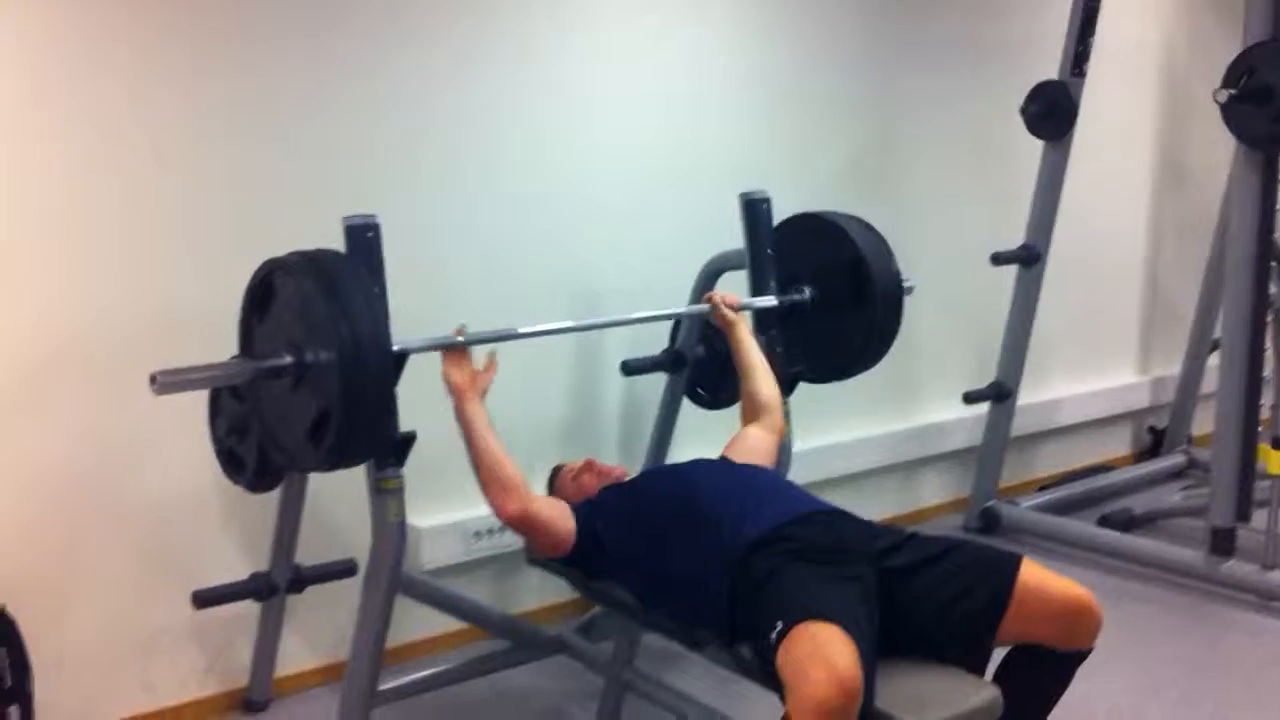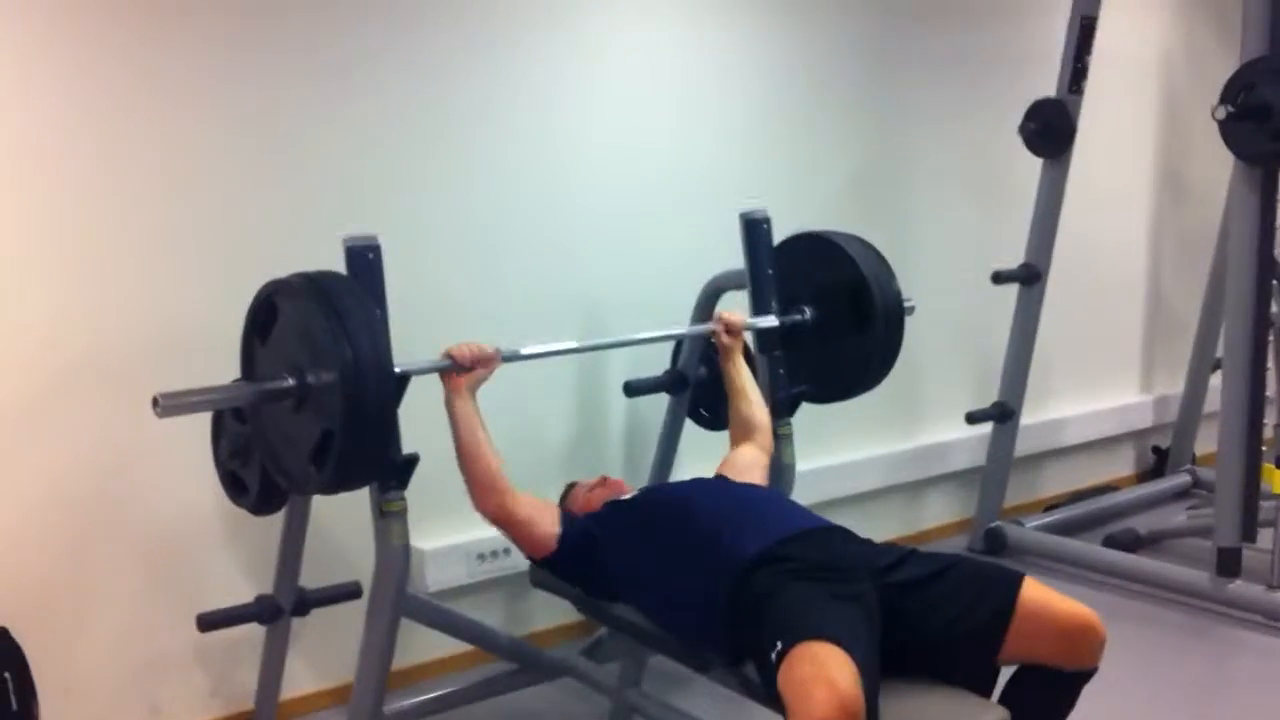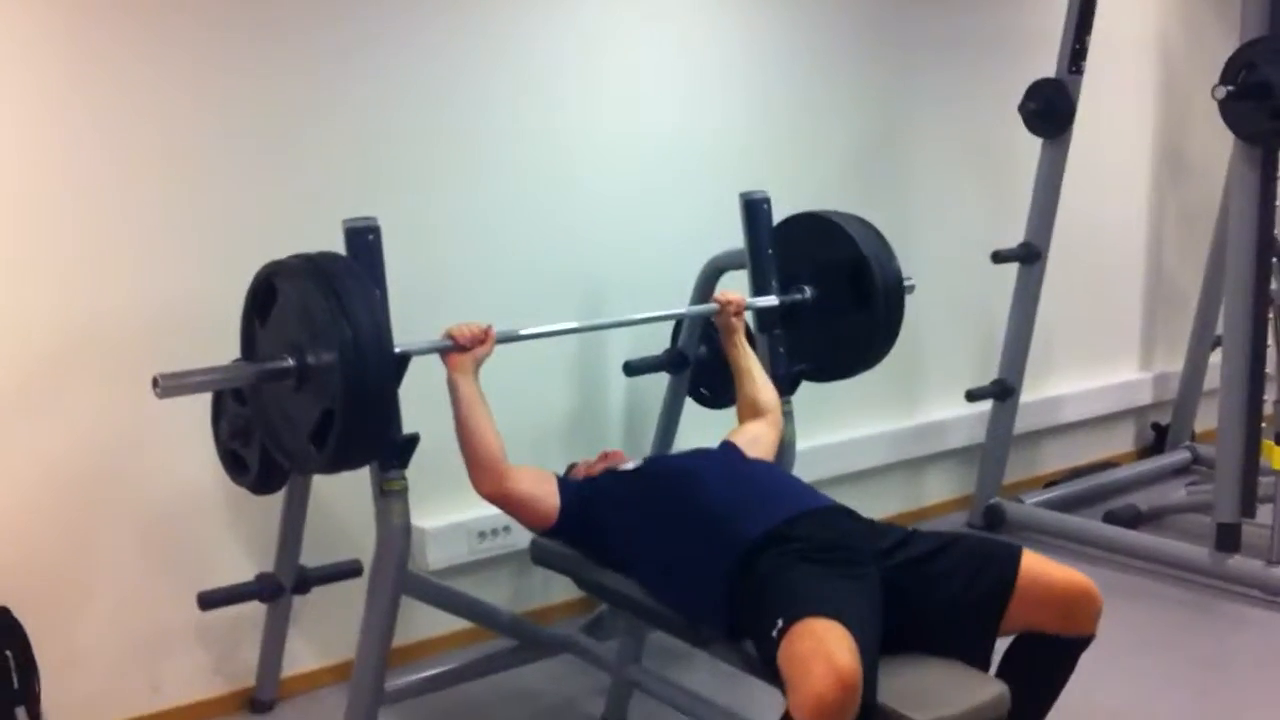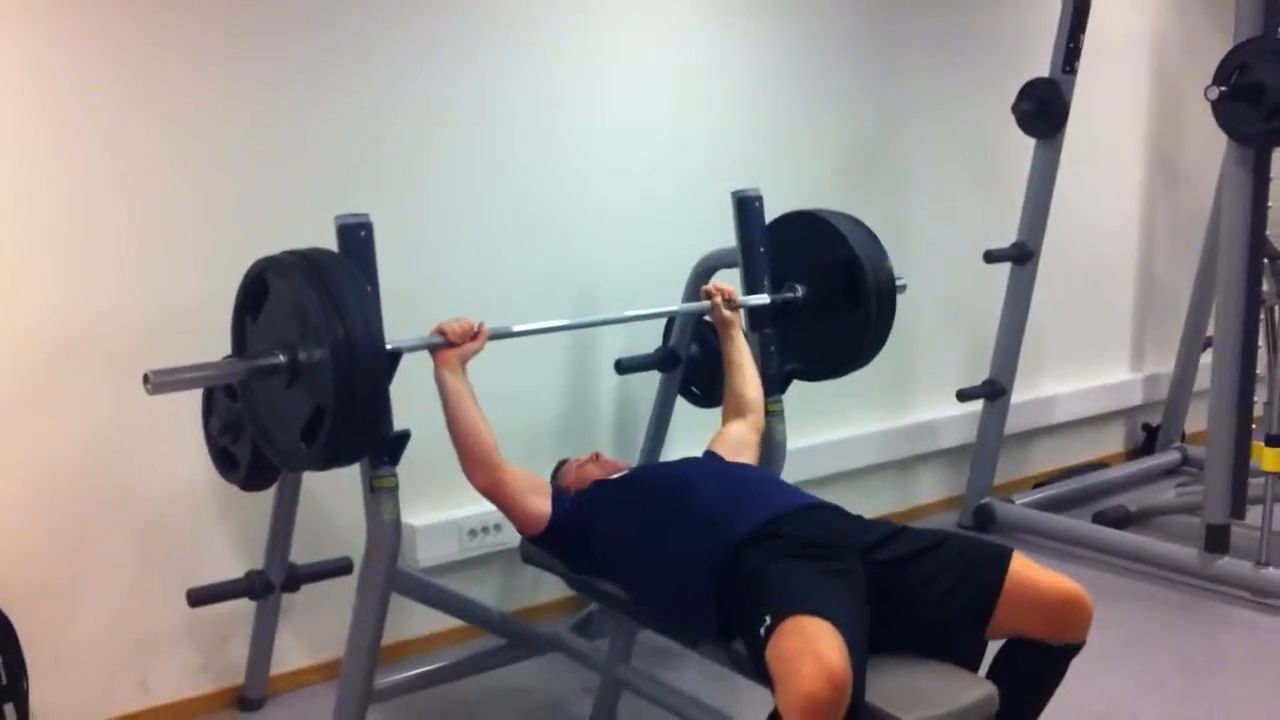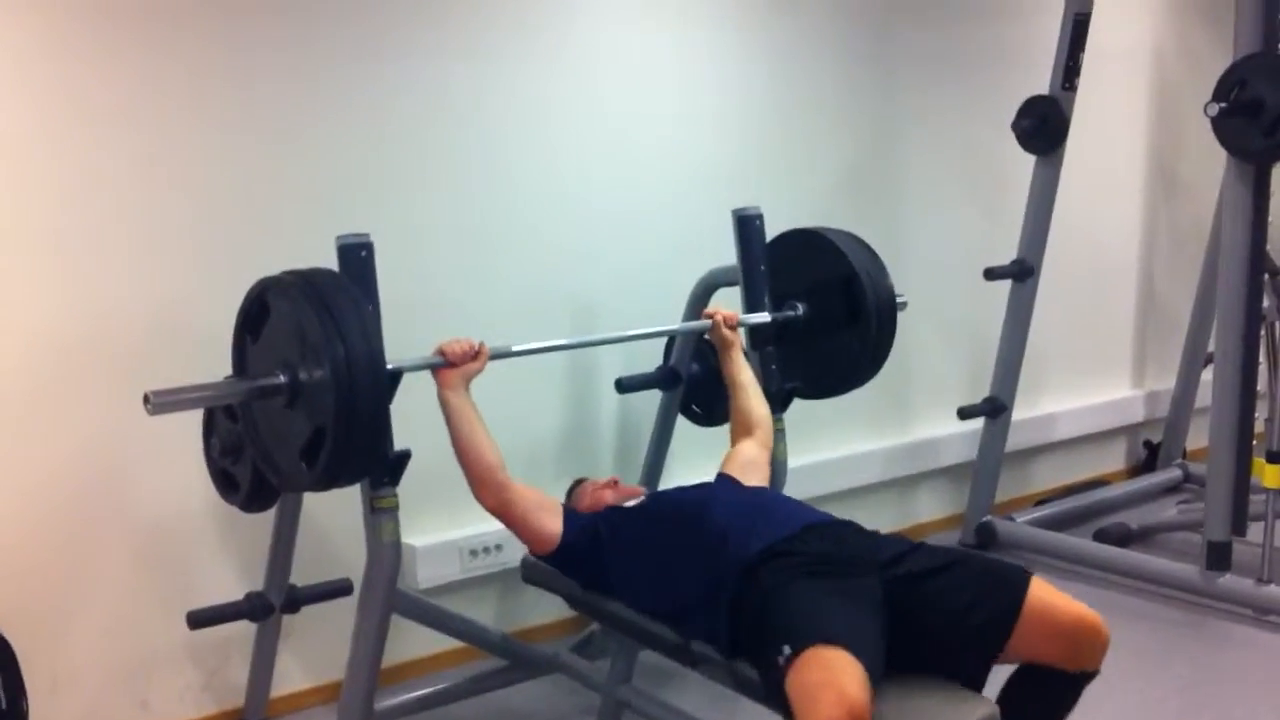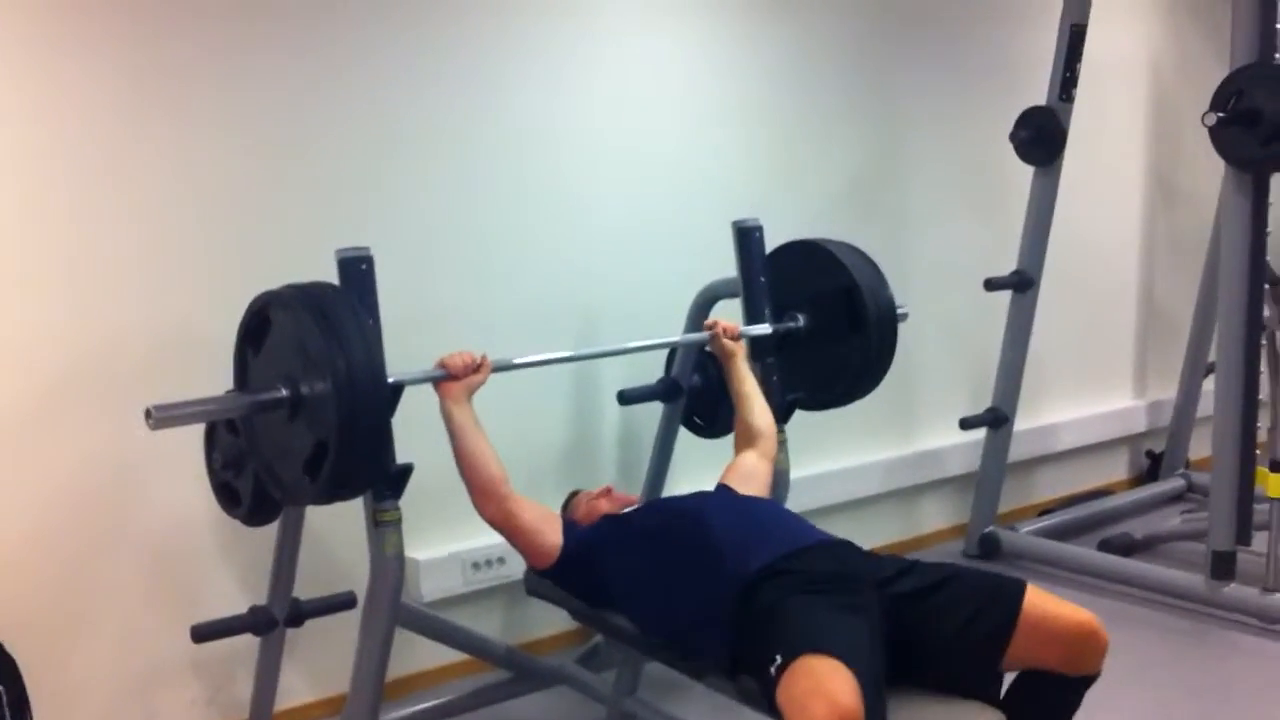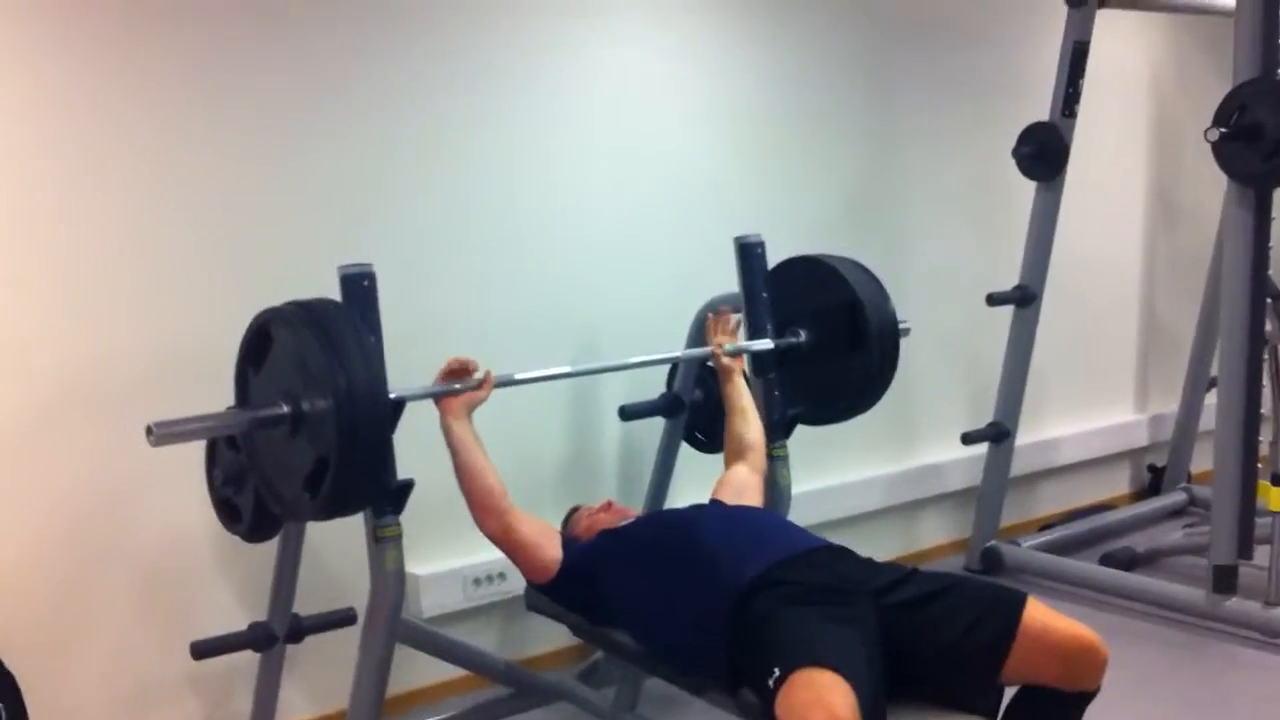
dt=0.4s
person 1, frame 1
left shoulder: (704, 481)
right shoulder: (594, 528)
left elbow: (767, 422)
right elbow: (516, 506)
left wrist: (736, 331)
right wrist: (468, 402)
left hip: (855, 540)
right hip: (771, 568)
left knee: (1074, 615)
person 1, frame 2
left shoulder: (708, 494)
right shoulder: (590, 540)
left elbow: (755, 440)
right elbow: (499, 501)
left wrist: (730, 355)
right wrist: (461, 395)
left hip: (856, 558)
right hip: (770, 586)
left knee: (1078, 634)
person 1, frame 3
left shoulder: (714, 465)
right shoulder: (590, 504)
left elbow: (766, 420)
right elbow: (497, 481)
left wrist: (732, 337)
right wrist: (462, 372)
left hip: (854, 536)
right hip: (773, 566)
left knee: (1074, 601)
person 1, frame 4
left shoulder: (697, 473)
right shoulder: (580, 517)
left elbow: (746, 418)
right elbow: (490, 474)
left wrist: (729, 330)
right wrist: (450, 368)
left hip: (846, 535)
right hip: (761, 564)
left knee: (1065, 608)
person 1, frame 5
left shoulder: (711, 498)
right shoulder: (589, 537)
left elbow: (756, 435)
right elbow: (497, 491)
left wrist: (730, 350)
right wrist: (455, 390)
left hip: (861, 553)
right hip: (777, 583)
left knee: (1081, 636)
person 1, frame 6
left shoulder: (707, 508)
right shoulder: (590, 551)
left elbow: (759, 448)
right elbow: (500, 506)
left wrist: (734, 361)
right wrist: (456, 401)
left hip: (855, 569)
right hip: (774, 599)
left knee: (1080, 640)
person 1, frame 7
left shoulder: (705, 521)
right shoulder: (591, 569)
left elbow: (748, 459)
right elbow: (500, 522)
left wrist: (730, 373)
right wrist: (456, 418)
left hip: (857, 580)
right hip: (770, 610)
left knee: (1079, 656)
